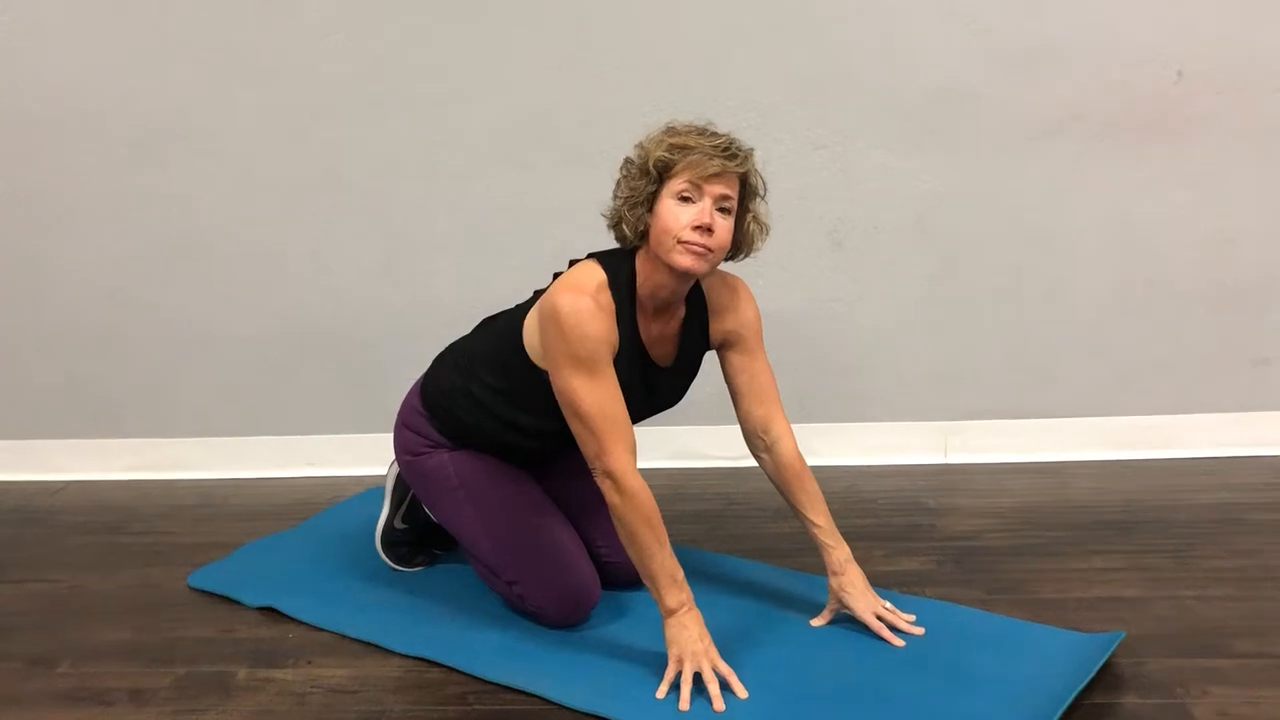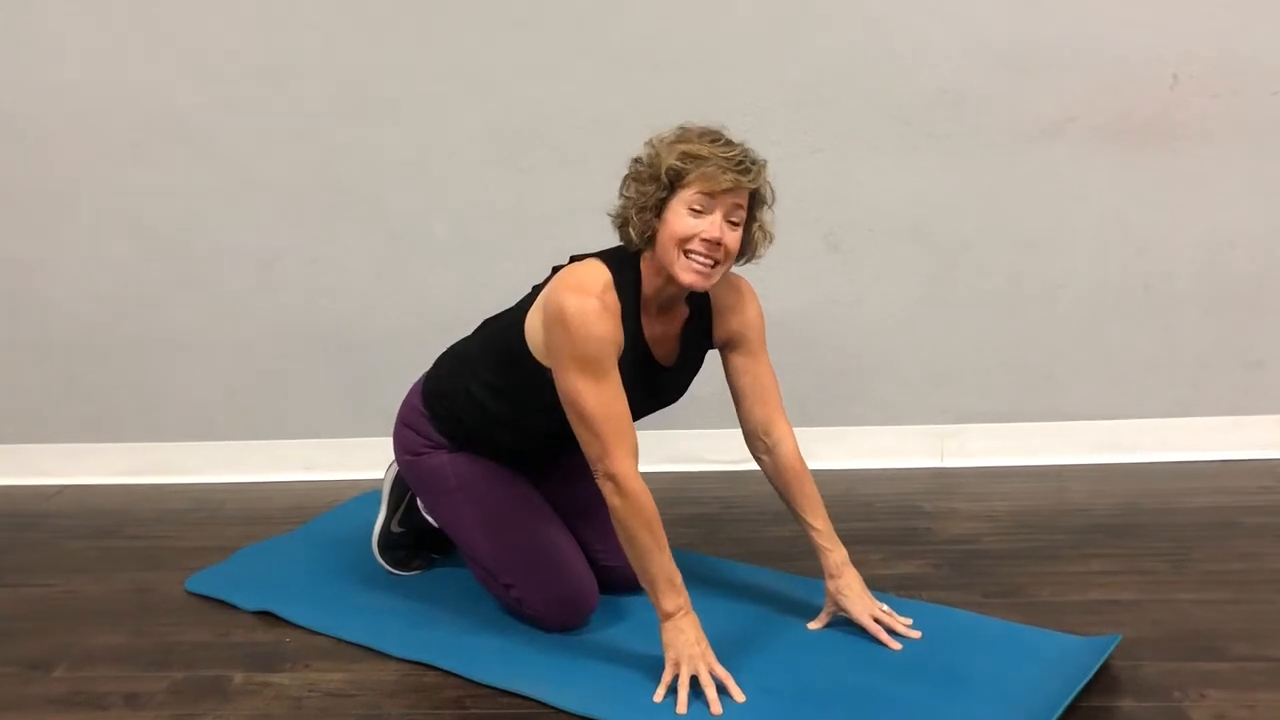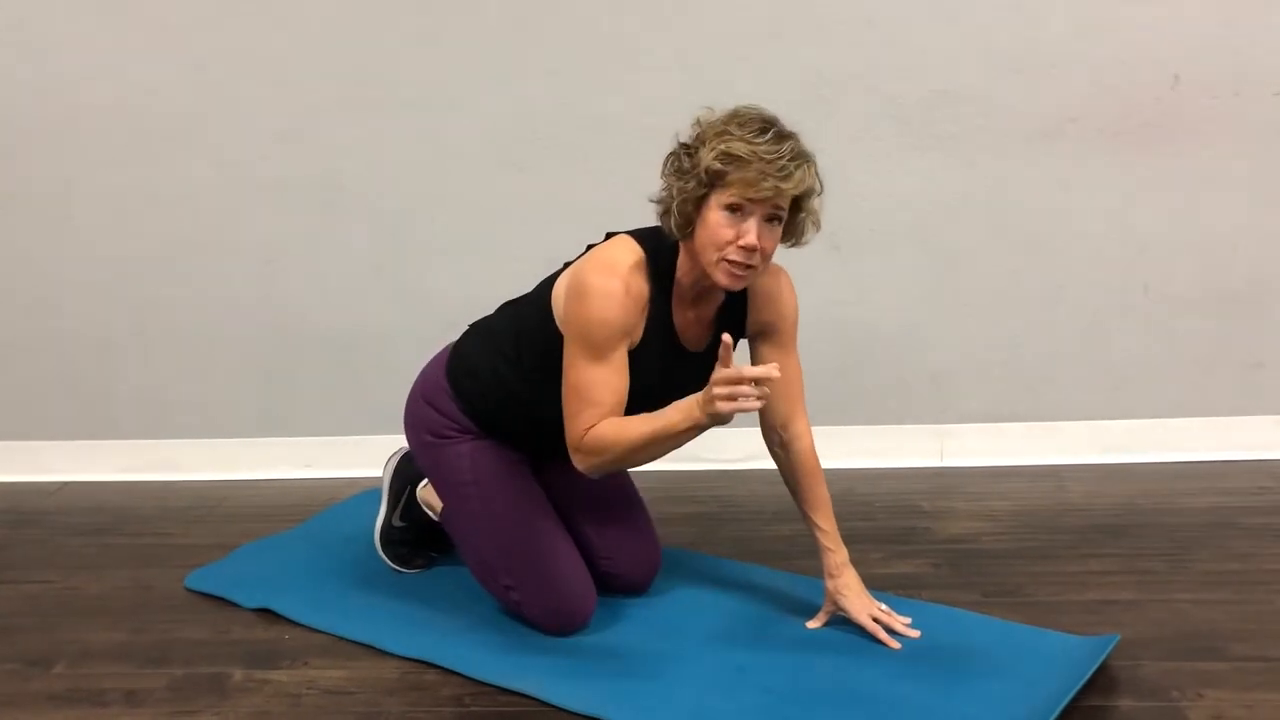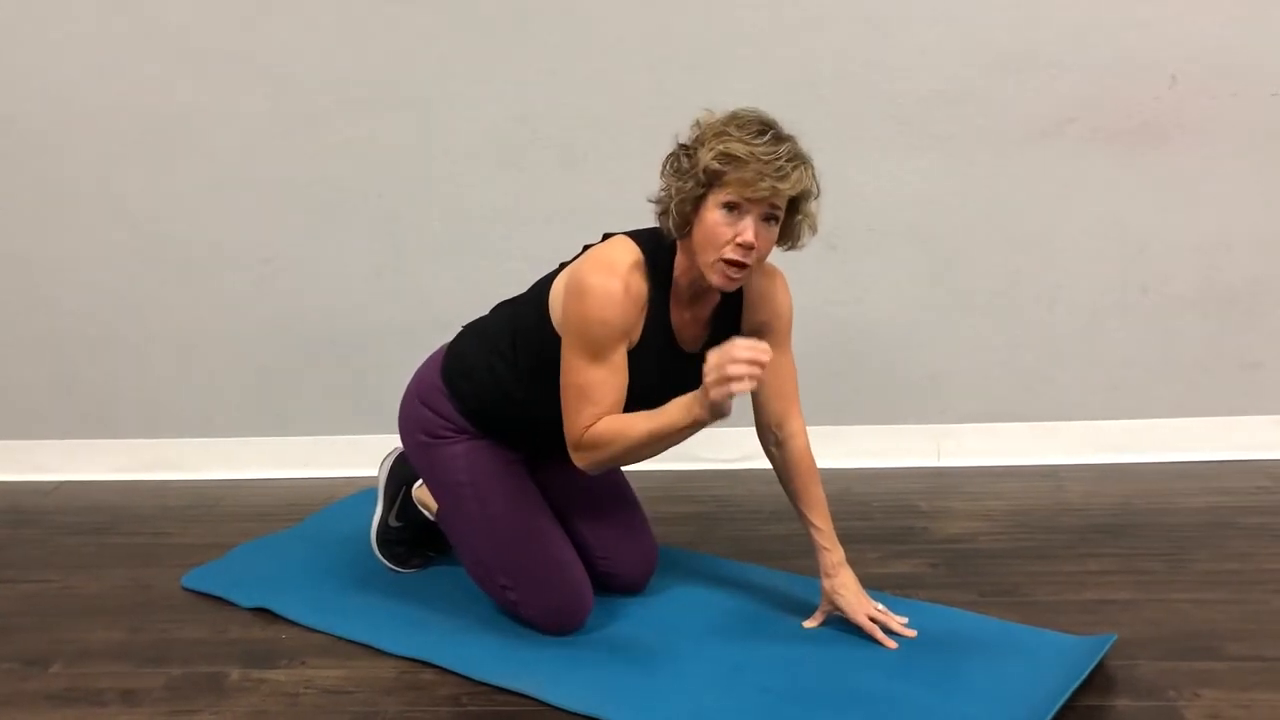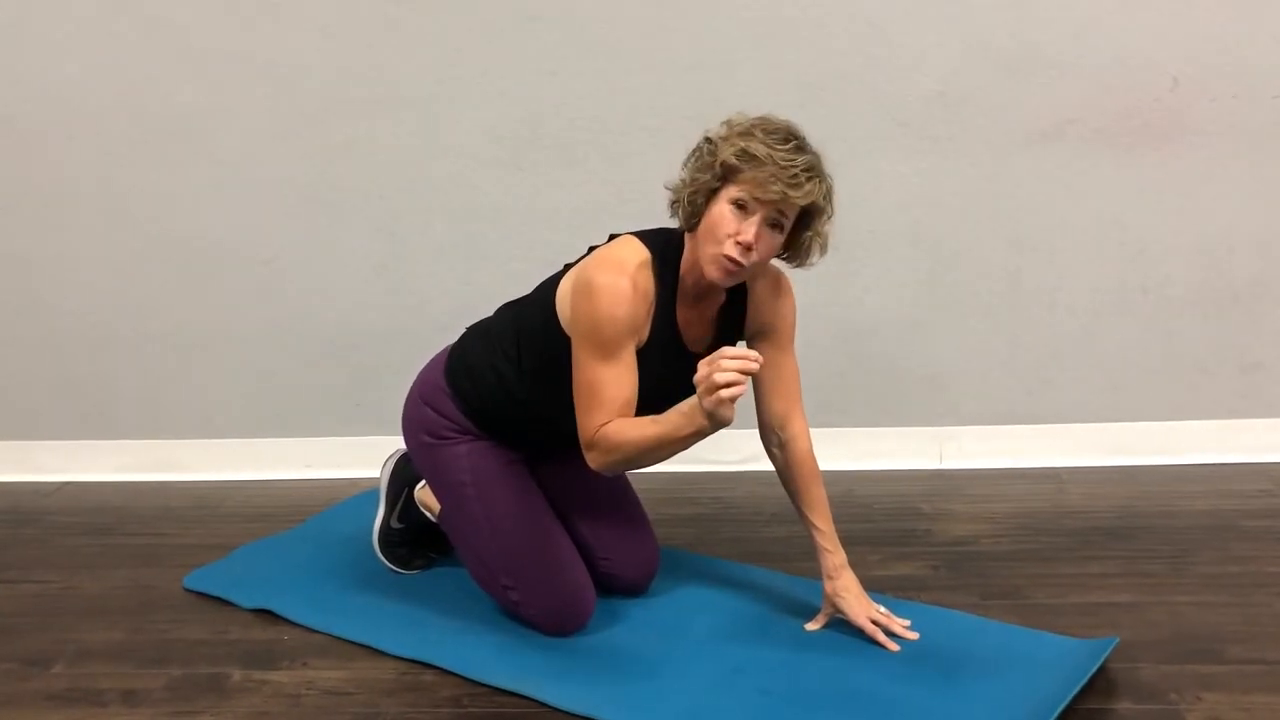
dt=0.7s
person 1, frame 1
left shoulder: (727, 303)
right shoulder: (580, 304)
left elbow: (770, 436)
right elbow: (616, 471)
left wrist: (841, 564)
right wrist: (680, 612)
left hip: (543, 439)
right hip: (451, 433)
left knee: (625, 566)
right knee: (566, 597)
left ankle: (489, 510)
right ankle: (429, 504)
person 1, frame 2
left shoulder: (730, 303)
right shoulder: (585, 303)
left elbow: (771, 439)
right elbow: (617, 476)
left wrist: (839, 567)
right wrist: (676, 618)
left hip: (544, 438)
right hip: (450, 435)
left knee: (623, 571)
right knee: (563, 603)
left ankle: (493, 513)
right ankle: (426, 508)
person 1, frame 3
left shoulder: (768, 291)
right shoulder: (613, 283)
left elbow: (788, 432)
right elbow: (589, 449)
left wrist: (838, 566)
right wrist: (704, 410)
left hip: (550, 427)
right hip: (466, 413)
left knee: (633, 574)
right knee: (561, 608)
left ankle: (494, 502)
right ankle: (425, 497)
person 1, frame 4
left shoulder: (763, 292)
right shoulder: (610, 283)
left elbow: (783, 431)
right elbow: (589, 450)
left wrist: (833, 565)
right wrist: (702, 406)
left hip: (547, 426)
right hip: (460, 413)
left knee: (630, 572)
right knee: (559, 607)
left ankle: (497, 503)
right ankle: (423, 497)
person 1, frame 5
left shoulder: (766, 294)
right shoulder: (618, 281)
left elbow: (785, 431)
right elbow: (603, 448)
left wrist: (836, 568)
right wrist: (703, 414)
left hip: (552, 426)
right hip: (464, 414)
left knee: (632, 573)
right knee: (561, 608)
left ankle: (480, 504)
right ankle: (422, 498)
